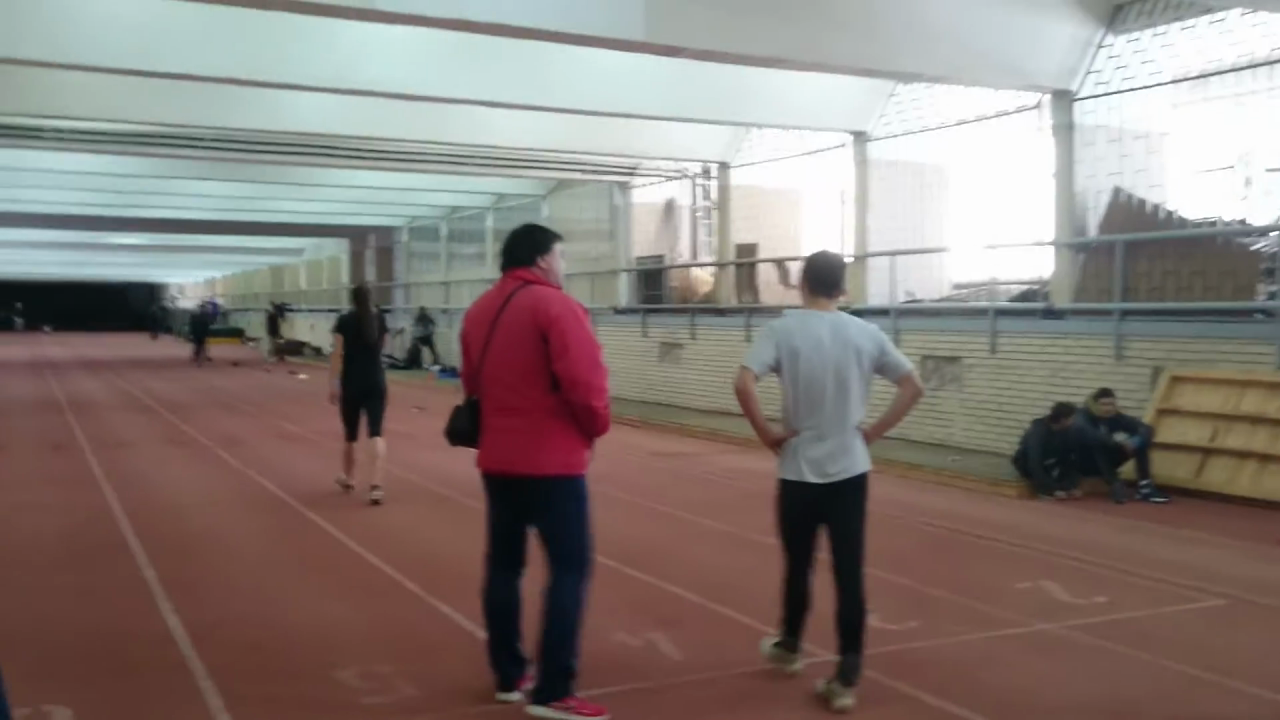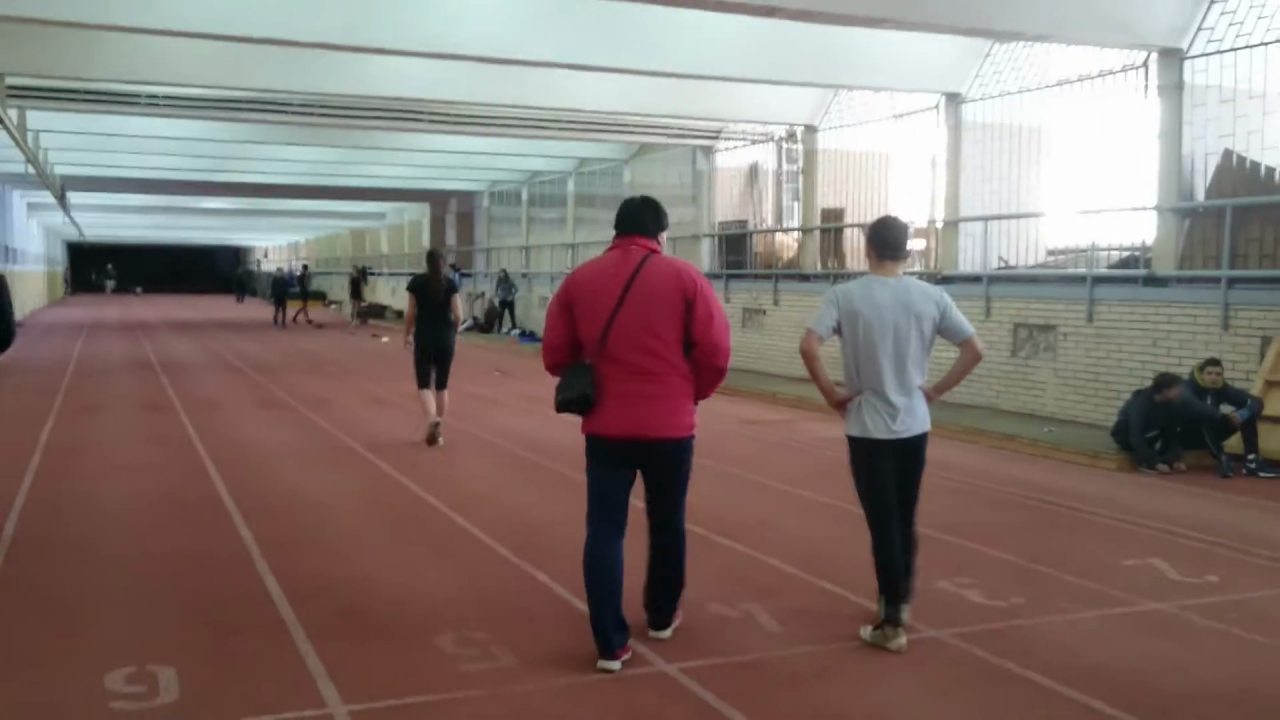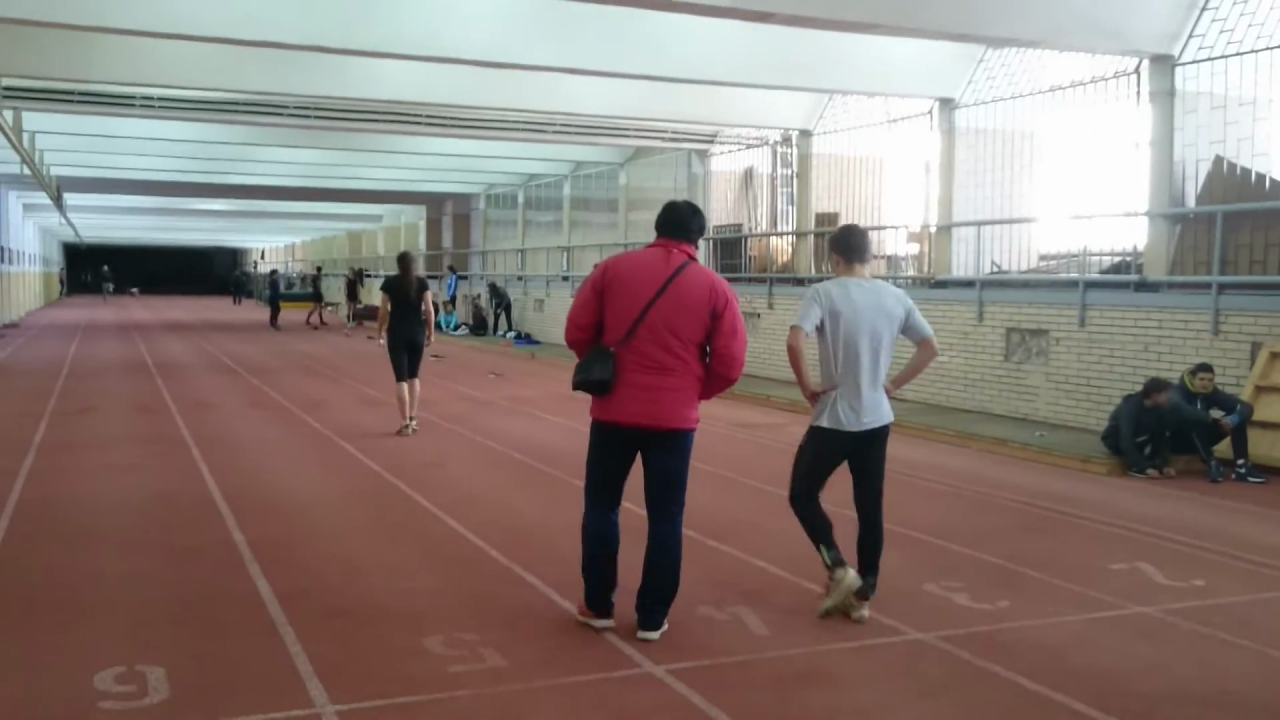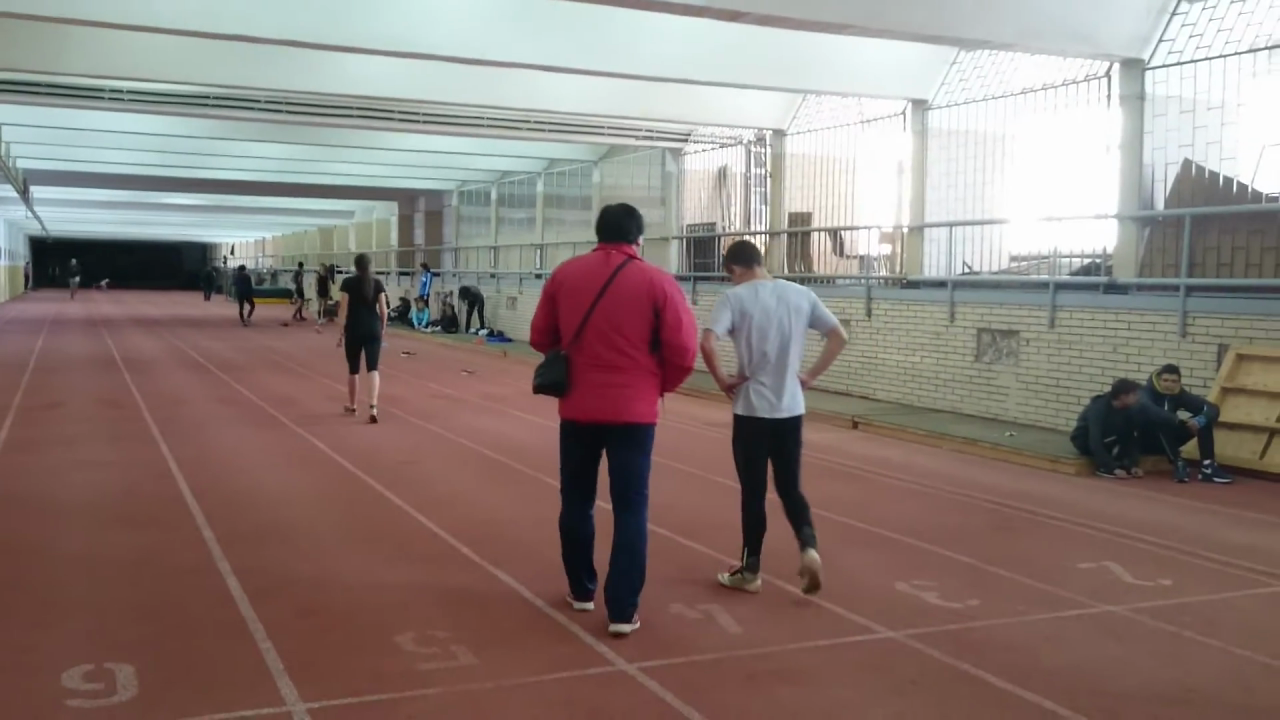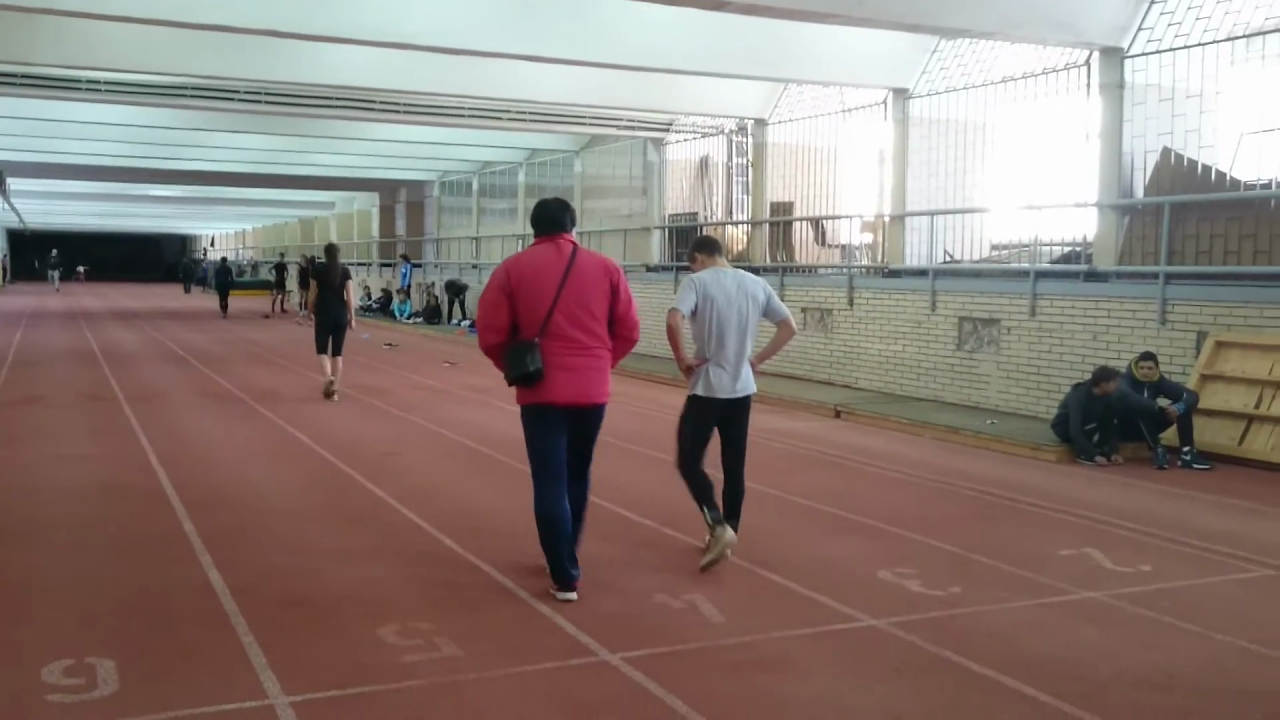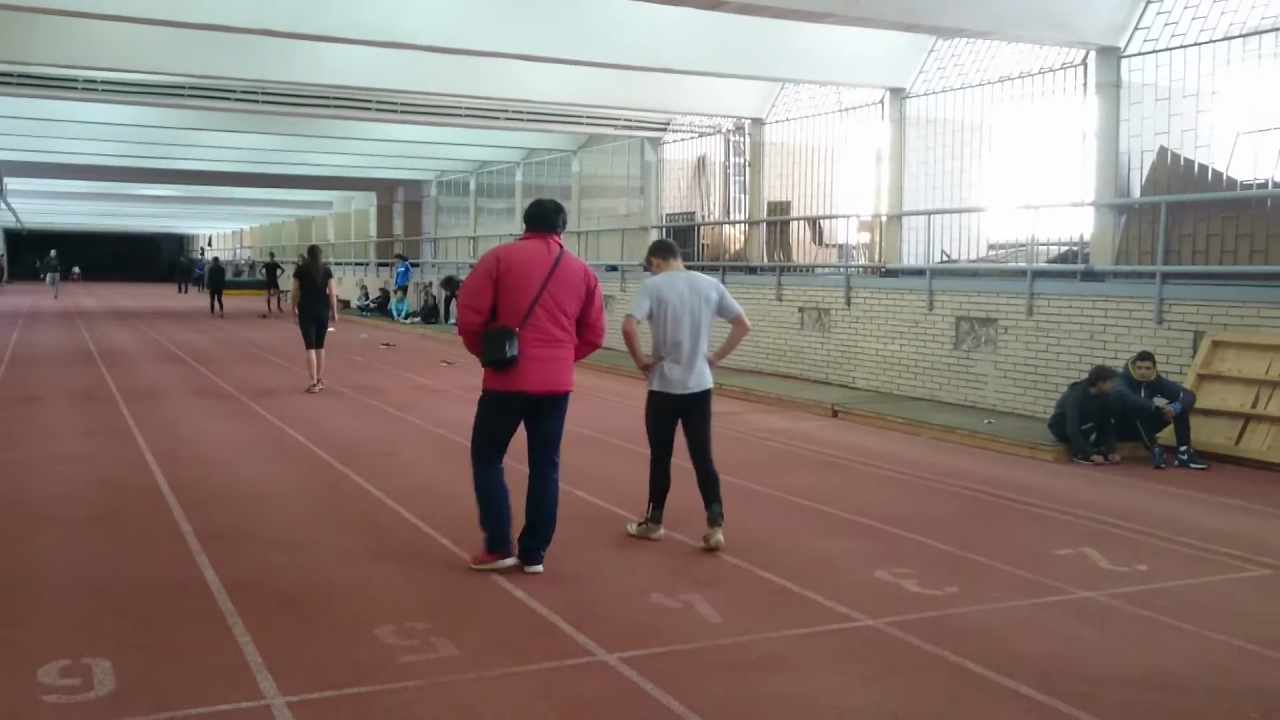
dt=0.7s
person 1, frame 1
left shoulder: (479, 311)
right shoulder: (555, 305)
left elbow: (473, 384)
right elbow: (585, 383)
right wrist: (594, 428)
left hip: (498, 458)
right hip: (553, 460)
left knee: (503, 565)
right knee: (570, 568)
left ankle: (508, 675)
person 1, frame 2
left shoulder: (579, 279)
right shoulder: (685, 277)
left elbow: (555, 357)
right elbow: (715, 352)
right wrist: (691, 394)
left hip: (605, 424)
right hip: (669, 423)
left knee: (604, 530)
right knee: (667, 524)
left ankle: (611, 643)
right ankle: (662, 616)
person 1, frame 3
left shoulder: (613, 268)
right shoulder: (714, 286)
left elbow: (577, 333)
right elbow: (729, 365)
left hip: (614, 410)
right hip: (674, 416)
left knee: (601, 506)
right knee: (665, 517)
left ankle: (598, 605)
right ankle: (652, 617)
person 1, frame 4
left shoulder: (564, 274)
right shoulder: (657, 282)
left elbow: (542, 339)
right elbow: (682, 354)
right wrist: (658, 386)
left hip: (577, 407)
right hip: (633, 410)
left knee: (576, 502)
right knee: (631, 508)
left ankle: (582, 591)
right ankle: (622, 610)
person 1, frame 5
left shoulder: (513, 269)
right shoulder: (604, 267)
left elbow: (491, 336)
right elbow: (628, 330)
left wrist: (515, 367)
left hip: (541, 391)
right hip: (592, 389)
left knee: (549, 483)
right knee: (577, 476)
left ankle: (565, 577)
right ankle: (566, 564)
person 1, frame 6
left shoulder: (500, 257)
right shoulder: (582, 271)
left elbow: (469, 317)
right elbow: (593, 335)
left wrist: (485, 352)
left hip: (507, 379)
right hip: (557, 381)
left knee: (486, 458)
right knee: (545, 466)
left ankle: (499, 548)
right ankle: (533, 552)
person 2, frame 1
left shoulder: (783, 330)
right shoulder: (866, 333)
left elbow: (744, 383)
right elbow: (913, 385)
left wrist: (766, 432)
right wrist: (873, 431)
left hip: (799, 471)
right hip: (850, 471)
left knee: (798, 566)
right knee: (849, 574)
left ankle: (788, 648)
right ankle: (846, 679)
person 2, frame 2
left shoulder: (845, 295)
right shoulder: (932, 296)
left elbow: (808, 346)
right elbow: (974, 350)
left wrist: (832, 393)
right wrist: (936, 390)
left hip: (868, 429)
right hip: (914, 426)
left knee: (883, 524)
right knee: (905, 519)
left ankle: (892, 624)
right ankle: (901, 599)
person 2, frame 3
left shoulder: (824, 293)
right shoulder: (895, 297)
left elbow: (795, 342)
right elbow: (930, 348)
left wrist: (807, 386)
right wrist: (893, 383)
left hip: (833, 419)
right hip: (876, 420)
left knee: (802, 494)
right knee: (870, 510)
left ankle: (839, 570)
right ankle: (862, 595)
person 2, frame 4
left shoulder: (734, 297)
right shoulder: (801, 294)
left elbow: (706, 343)
right elbow: (839, 337)
left wrist: (722, 379)
right wrist: (810, 374)
left hip: (752, 409)
right hip: (792, 409)
left knee: (754, 490)
right knee: (789, 486)
left ankle: (750, 571)
right ankle: (808, 548)
person 2, frame 5
left shoulder: (698, 281)
right shoulder: (756, 284)
left elbow: (674, 321)
right elbow: (789, 327)
left wrist: (682, 359)
right wrist: (758, 359)
left hip: (707, 389)
right hip: (742, 389)
left knee: (689, 462)
right knee: (734, 467)
left ankle: (720, 527)
right ankle: (726, 530)
person 2, frame 6
left shoulder: (652, 286)
right shoulder: (710, 284)
left elbow: (629, 326)
right elbow: (743, 324)
left wrist: (640, 359)
right wrist: (717, 356)
left hip: (664, 385)
right hip: (700, 385)
left knee: (661, 456)
right knee: (703, 457)
left ankle: (653, 522)
right ankle: (715, 526)
person 3, frame 1
left shoulder: (344, 321)
right shoulder: (379, 320)
left elbow: (337, 355)
left wrist: (333, 385)
left hip: (351, 383)
right hip: (375, 381)
left knee: (351, 434)
right knee: (376, 433)
left ankle: (348, 479)
right ankle: (376, 487)
person 3, frame 2
left shoulder: (417, 282)
right shoulder: (450, 283)
left elbow: (410, 313)
right elbow: (458, 315)
left wrist: (407, 334)
right wrist: (453, 331)
left hip: (423, 337)
right hip: (445, 338)
left knee: (424, 385)
right knee: (441, 386)
left ankle: (433, 418)
right ankle: (438, 432)
person 3, frame 3
left shoulder: (390, 282)
right shoulder: (422, 282)
left elbow: (383, 310)
right elbow: (429, 310)
left wrist: (380, 331)
right wrist: (430, 332)
left hip: (396, 333)
right hip: (416, 333)
left knee: (401, 378)
right knee: (413, 376)
left ankle: (405, 424)
right ankle: (412, 418)
person 3, frame 4
left shoulder: (348, 282)
right shoulder: (377, 283)
left elbow: (343, 309)
right elbow: (383, 310)
left wrist: (340, 332)
right wrist: (382, 328)
left hip: (353, 330)
right hip: (373, 329)
left knee: (353, 369)
right knee: (373, 368)
left ankle: (352, 406)
right ankle: (372, 406)
person 3, frame 5
left shoulder: (318, 270)
right shoulder: (345, 271)
left elbow: (313, 295)
right elbow: (350, 296)
left wrist: (311, 312)
right wrist: (351, 317)
left hip: (323, 315)
right hip: (340, 315)
left knee: (322, 351)
right knee: (337, 353)
left ankle: (329, 377)
right ankle: (334, 390)
person 3, frame 6
left shoulder: (300, 270)
right shoulder: (326, 270)
left elbow: (295, 293)
right elbow: (332, 293)
left wrist: (294, 309)
right wrist: (334, 312)
left hip: (306, 311)
right hip: (323, 311)
left knee: (310, 346)
right knee: (320, 345)
left ankle: (313, 382)
right ankle: (320, 380)
